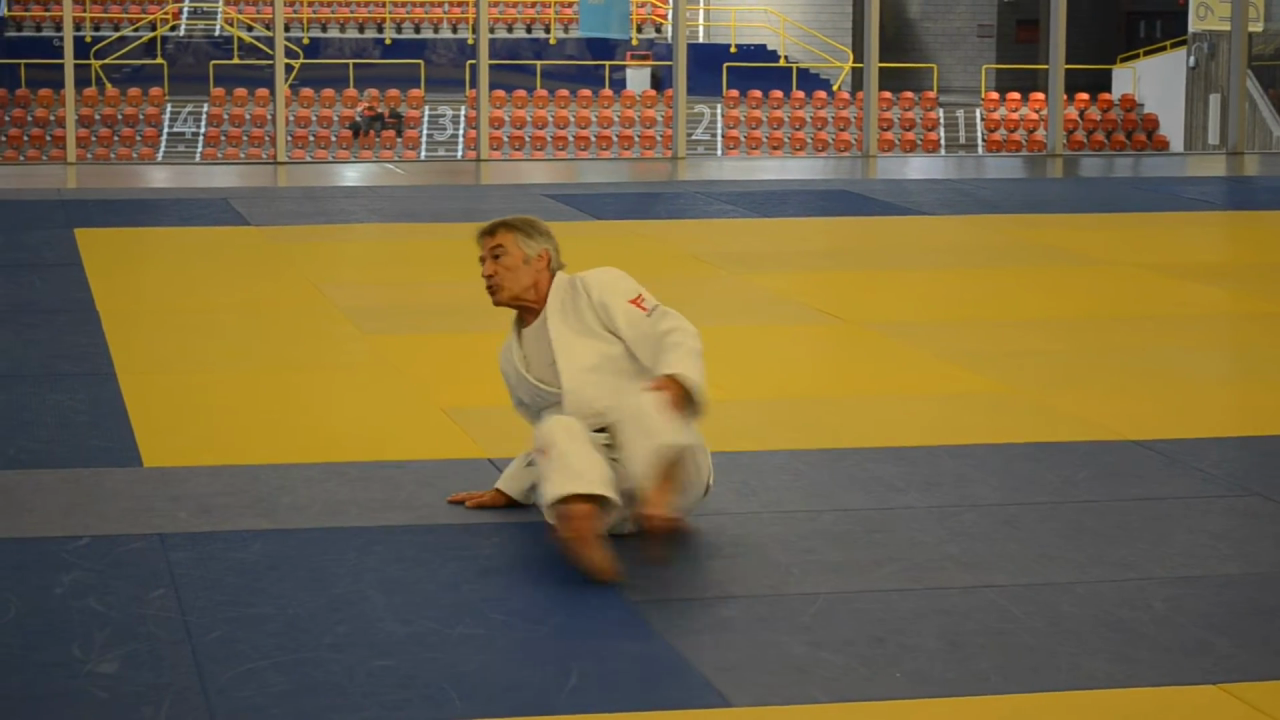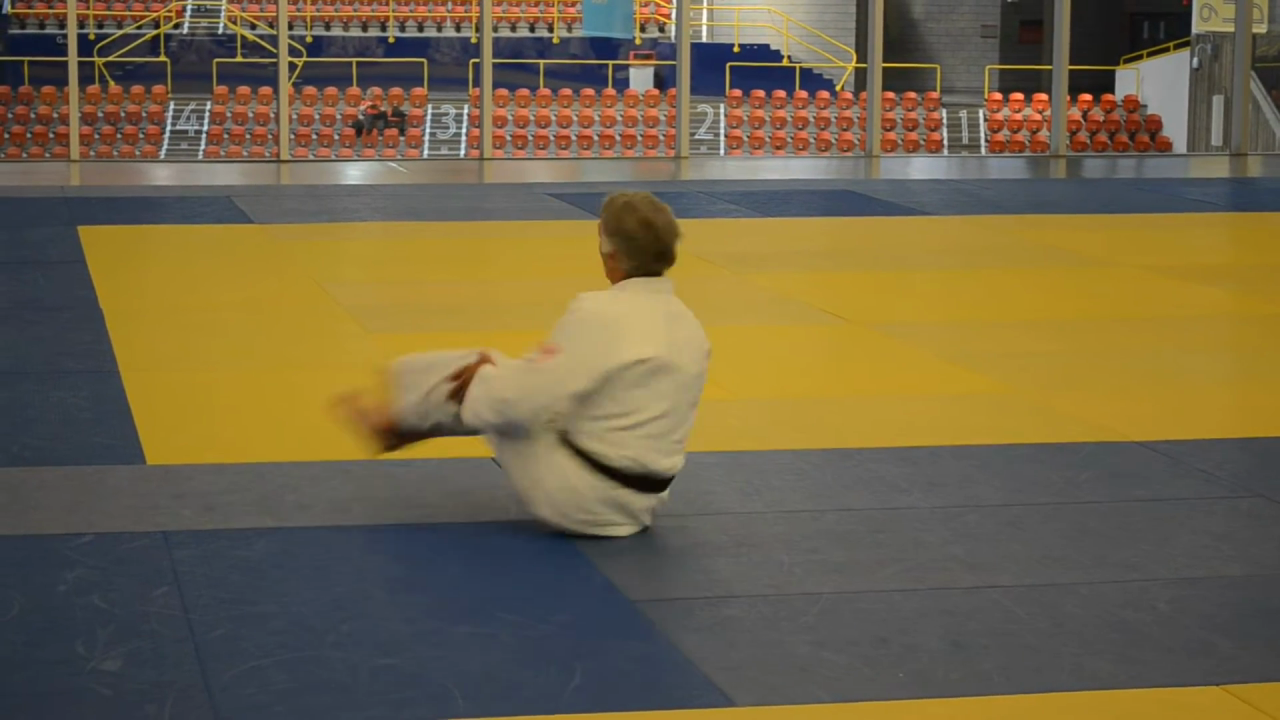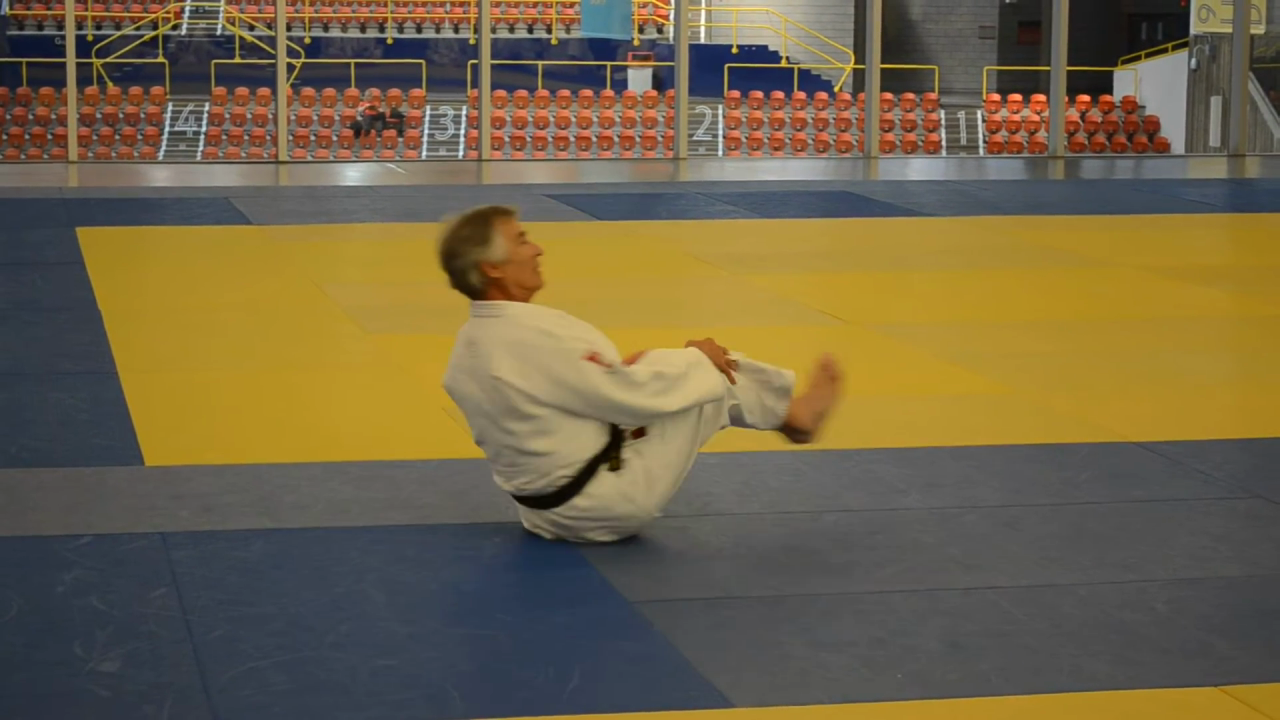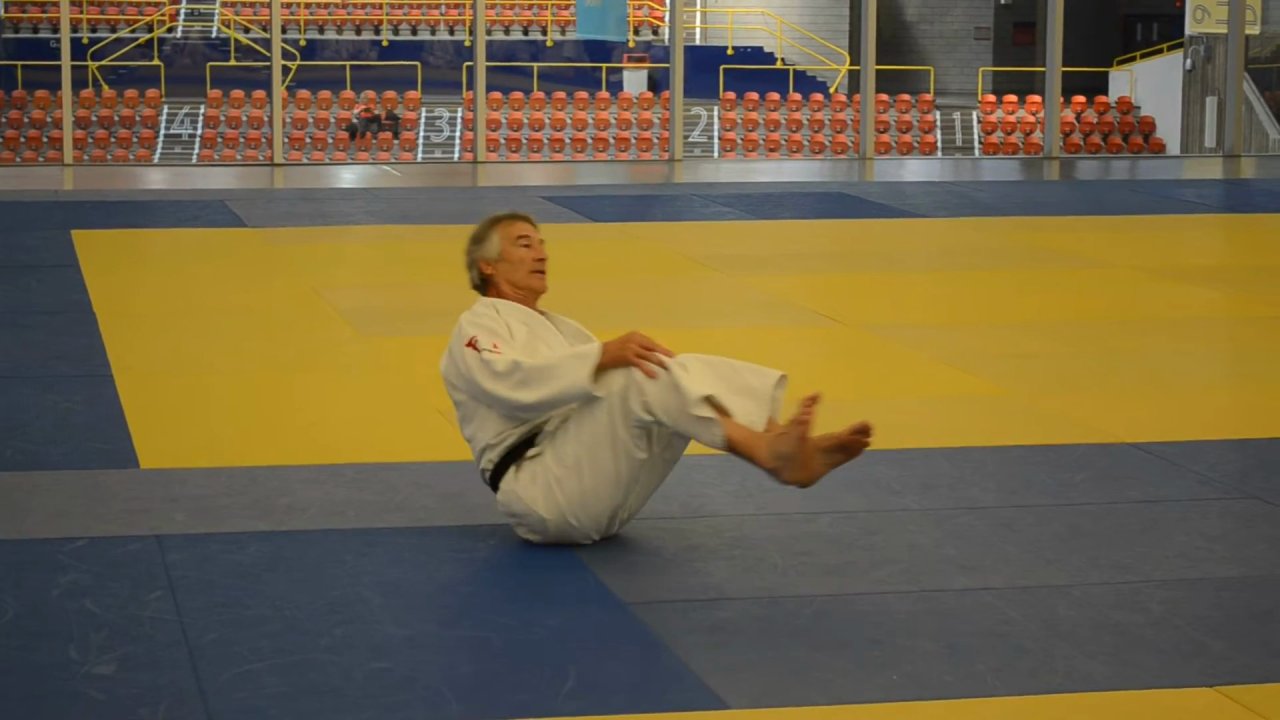
dt=0.4s
person 1, frame 1
left shoulder: (600, 289)
right shoulder: (513, 355)
left elbow: (675, 338)
left wrist: (676, 382)
right wrist: (510, 490)
left hip: (662, 469)
right hip: (597, 483)
left knee: (640, 406)
right knee: (560, 432)
left ankle: (658, 507)
right ankle: (589, 544)
person 1, frame 2
left shoulder: (605, 313)
right shoulder: (687, 328)
left elbow: (527, 397)
left wrist: (480, 382)
left hip: (560, 494)
left knee: (473, 376)
left ankle: (391, 424)
person 1, frame 3
left shoulder: (470, 345)
right shoulder: (538, 336)
right elbow: (637, 396)
right wrist: (695, 358)
right hip: (603, 501)
left knee: (670, 366)
right knee: (707, 374)
left ankle: (794, 413)
right ankle: (799, 416)
person 1, frame 4
left shoulder: (557, 330)
right shoulder: (480, 325)
right elbow: (517, 387)
right wrist: (605, 356)
left hip: (606, 495)
right hip: (551, 496)
left knee: (687, 373)
right knee: (640, 371)
left ankle: (785, 449)
right ankle: (768, 453)
